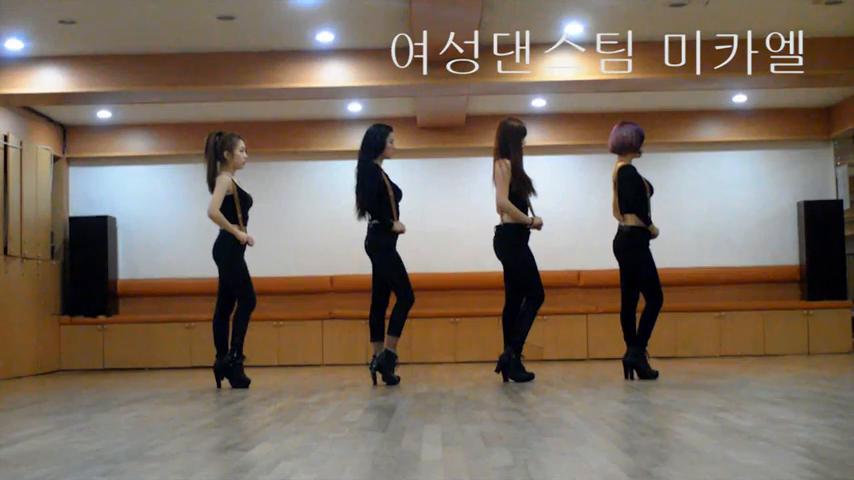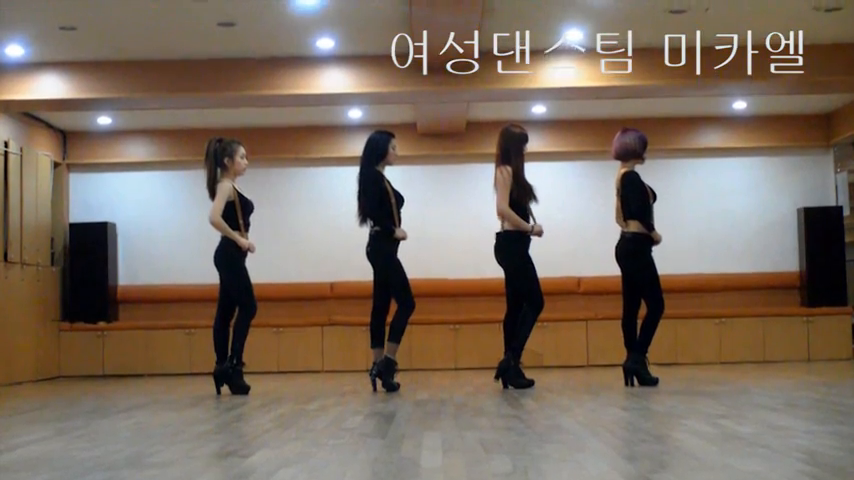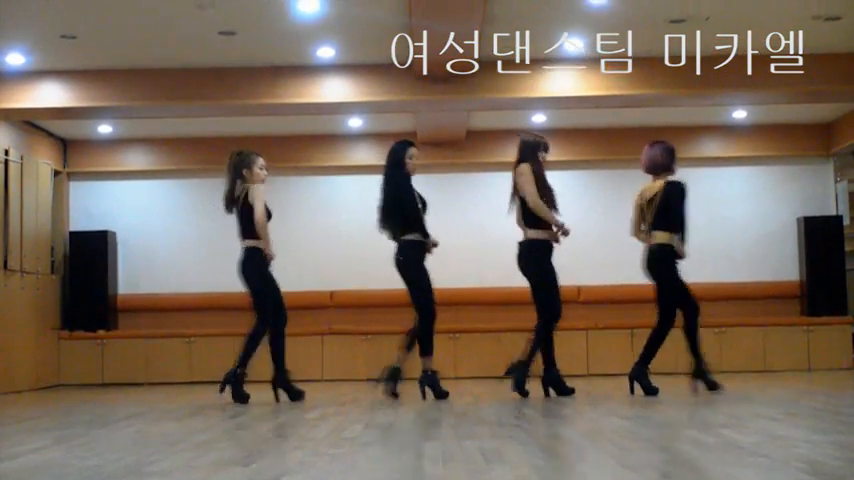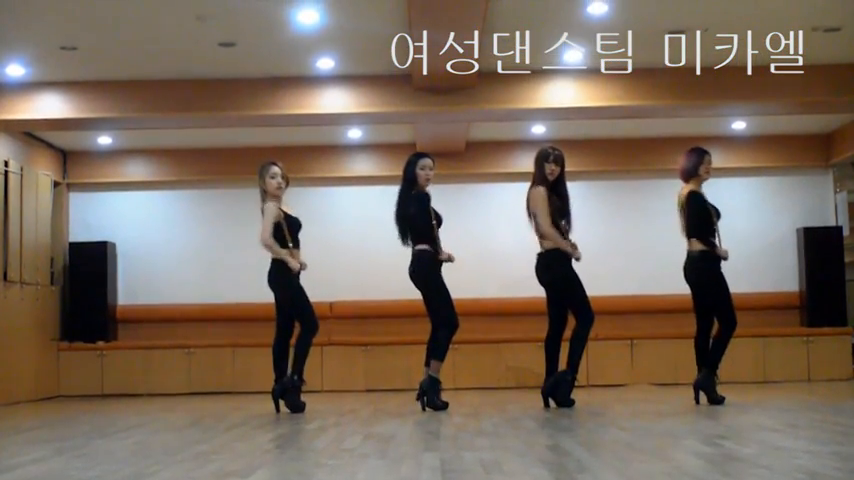
dt=0.7s
person 1, frame 1
left shoulder: (508, 165)
right shoulder: (504, 164)
left elbow: (508, 203)
right elbow: (502, 202)
left wrist: (528, 220)
right wrist: (530, 221)
left hip: (512, 238)
right hip: (511, 238)
left knee: (515, 299)
right knee: (535, 295)
left ankle: (511, 358)
right ankle: (512, 353)
person 1, frame 2
left shoulder: (511, 171)
right shoulder: (505, 170)
right elbow: (503, 208)
left wrist: (529, 227)
right wrist: (531, 228)
left hip: (513, 244)
right hip: (512, 245)
left knee: (516, 306)
right knee: (534, 302)
left ankle: (510, 365)
right ankle: (511, 360)
person 1, frame 3
left shoulder: (531, 176)
right shoulder: (524, 169)
right elbow: (534, 202)
left wrist: (550, 231)
right wrist: (558, 223)
left hip: (537, 251)
right hip: (535, 251)
left knee: (547, 314)
right knee: (551, 312)
left ankle: (550, 373)
right ankle: (522, 366)
person 1, frame 4
left shoulder: (554, 192)
right shoulder: (539, 191)
right elbow: (545, 229)
left wrist: (568, 245)
right wrist: (571, 250)
left hip: (554, 263)
right hip: (555, 263)
left knee: (557, 324)
right knee: (585, 317)
left ankle: (552, 384)
right ankle: (568, 375)
person 2, frame 1
left shoulder: (378, 172)
right shoulder: (371, 169)
left elbow: (383, 204)
right elbow: (370, 204)
left wrist: (394, 224)
right wrist: (391, 224)
left hip: (382, 241)
right hip: (380, 241)
left knee: (380, 300)
right knee: (405, 296)
left ankle: (379, 357)
right ankle: (387, 354)
person 2, frame 2
left shoulder: (380, 178)
right shoulder: (373, 176)
left elbow: (385, 211)
right elbow: (372, 211)
left wrist: (396, 230)
right wrist: (393, 231)
left hip: (384, 247)
right hip: (382, 247)
left knee: (381, 306)
right knee: (406, 303)
left ankle: (379, 364)
right ankle: (387, 361)
person 2, frame 3
left shoulder: (400, 187)
right shoulder: (402, 183)
right elbow: (412, 217)
left wrist: (424, 240)
right wrist: (428, 238)
left hip: (411, 253)
right hip: (410, 254)
left knee: (426, 314)
right knee: (425, 315)
left ankle: (424, 372)
right ankle: (398, 370)
person 2, frame 4
left shoulder: (420, 198)
right shoulder: (418, 197)
left elbow: (427, 232)
right elbow: (422, 230)
left wrist: (439, 253)
right wrist: (439, 253)
left hip: (427, 265)
right hip: (425, 265)
left knee: (440, 324)
right knee: (449, 322)
left ankle: (428, 384)
right ankle: (431, 383)
person 3, frame 1
left shoulder: (620, 170)
right shoulder: (628, 170)
right elbow: (636, 204)
left wrist: (644, 227)
right wrist: (651, 227)
left hip: (625, 239)
right hip: (633, 241)
left knee: (630, 300)
right knee: (654, 298)
left ankle: (633, 353)
right ankle: (636, 352)
person 3, frame 2
left shoulder: (624, 176)
right shoulder: (631, 176)
right elbow: (639, 210)
left wrist: (646, 232)
right wrist: (654, 233)
left hip: (628, 245)
right hip: (636, 247)
left knee: (631, 306)
right knee: (655, 304)
left ankle: (633, 359)
right ankle: (637, 358)
person 3, frame 3
left shoulder: (644, 192)
right shoulder: (673, 187)
left elbow: (636, 230)
right elbow: (677, 218)
left wrist: (654, 241)
right wrist: (679, 246)
left hip: (654, 256)
right hip: (663, 257)
left knee: (690, 308)
right knee: (669, 317)
left ankle: (696, 368)
right ankle: (641, 369)
person 3, frame 4
left shoulder: (689, 193)
right shoulder: (694, 195)
right elbow: (696, 231)
left wrist: (713, 249)
right wrist: (717, 249)
left hip: (698, 263)
right hip: (704, 263)
left knee: (704, 325)
right knee: (728, 321)
left ankle: (704, 378)
right ankle: (706, 375)
person 4, frame 1
left shoulder: (229, 180)
right shoulder: (224, 179)
right elbow: (213, 211)
left wrist: (240, 235)
right wrist: (237, 233)
left hip: (230, 249)
right hip: (228, 249)
left knee: (225, 305)
right knee: (247, 301)
left ankle: (224, 361)
right ankle: (233, 359)
person 4, frame 2
left shoulder: (230, 187)
right shoulder: (225, 185)
right elbow: (214, 218)
left wrist: (241, 241)
right wrist: (238, 239)
left hip: (232, 255)
right hip: (230, 255)
left knee: (226, 311)
right knee: (247, 308)
left ankle: (223, 367)
right ankle: (232, 365)
person 4, frame 3
left shoulder: (243, 195)
right shoulder: (256, 190)
right elbow: (260, 218)
left wrist: (265, 248)
right wrist: (267, 246)
left hip: (255, 262)
right hip: (255, 262)
left knee: (277, 318)
right knee: (266, 321)
left ankle: (280, 376)
right ankle: (237, 374)
person 4, frame 4
left shoulder: (282, 207)
right shoulder: (271, 206)
right elbow: (266, 240)
left wrist: (298, 260)
right wrist: (289, 260)
left hip: (288, 273)
right hip: (282, 273)
left knee: (284, 331)
right knee: (309, 325)
left ankle: (282, 385)
right ankle: (293, 380)
